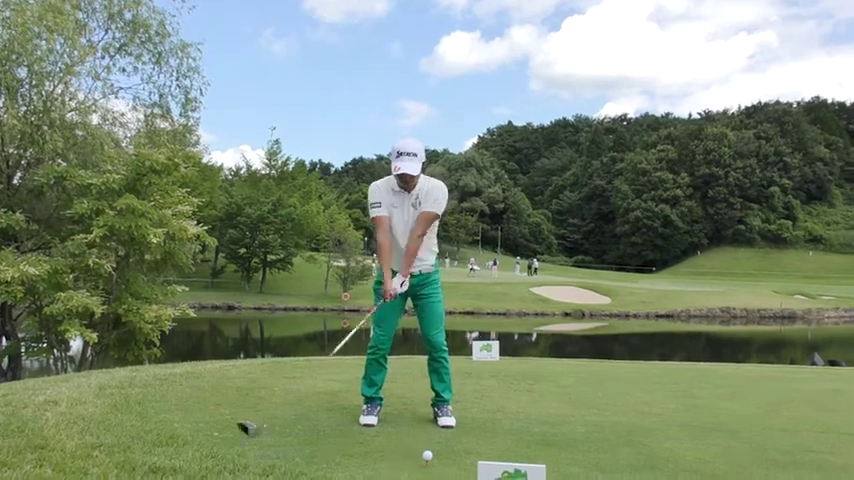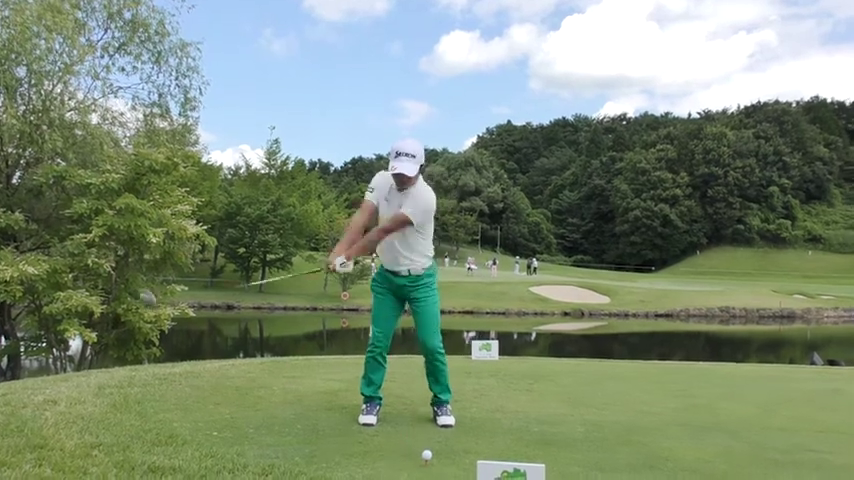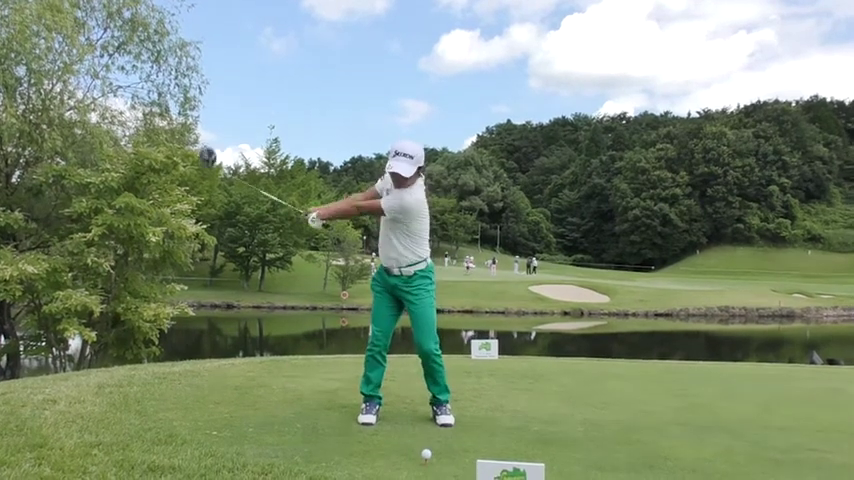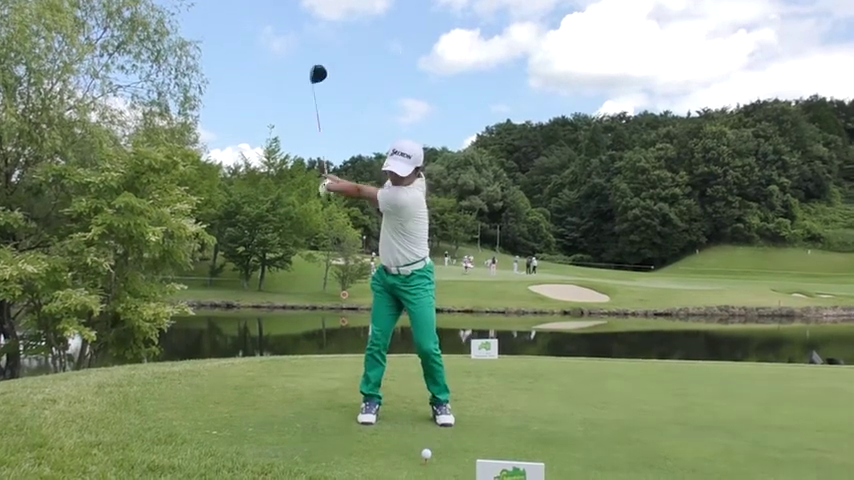
dt=0.2s
person 1, frame 1
left shoulder: (436, 189)
right shoulder: (378, 189)
left elbow: (418, 233)
right elbow: (382, 234)
left wrist: (405, 275)
right wrist: (387, 277)
left hip: (426, 275)
right hip: (390, 275)
left knee: (436, 343)
right knee: (380, 342)
left ankle: (442, 403)
right ankle: (371, 401)
person 1, frame 2
left shoulder: (424, 197)
right shoulder: (381, 180)
left elbow: (383, 231)
right elbow: (362, 216)
left wrist: (350, 255)
right wrist: (339, 249)
left hip: (421, 278)
right hip: (386, 276)
left knee: (431, 344)
right knee: (378, 342)
left ankle: (441, 403)
right ankle: (371, 401)
person 1, frame 3
left shoulder: (410, 199)
right shoulder: (393, 178)
left elbow: (362, 208)
right elbow: (363, 196)
left wrist: (325, 215)
right wrist: (324, 209)
left hip: (416, 279)
right hip: (386, 275)
left knee: (427, 345)
right knee: (378, 341)
left ankle: (441, 402)
right ankle: (371, 400)
person 1, frame 4
left shoulder: (404, 197)
right shoulder: (402, 181)
left elbow: (363, 192)
right elbow: (373, 191)
left wrist: (335, 186)
right wrist: (338, 183)
left hip: (415, 278)
right hip: (386, 275)
left knee: (427, 344)
right knee: (377, 340)
left ankle: (440, 402)
right ankle: (371, 399)
